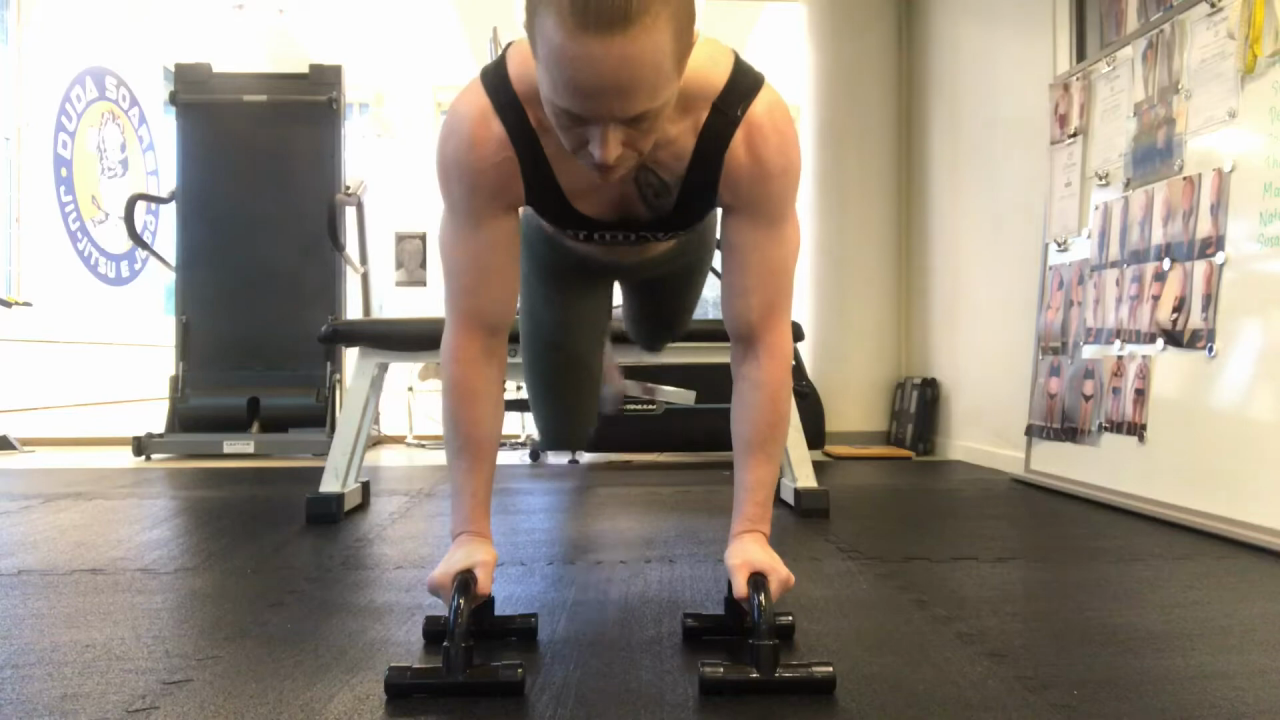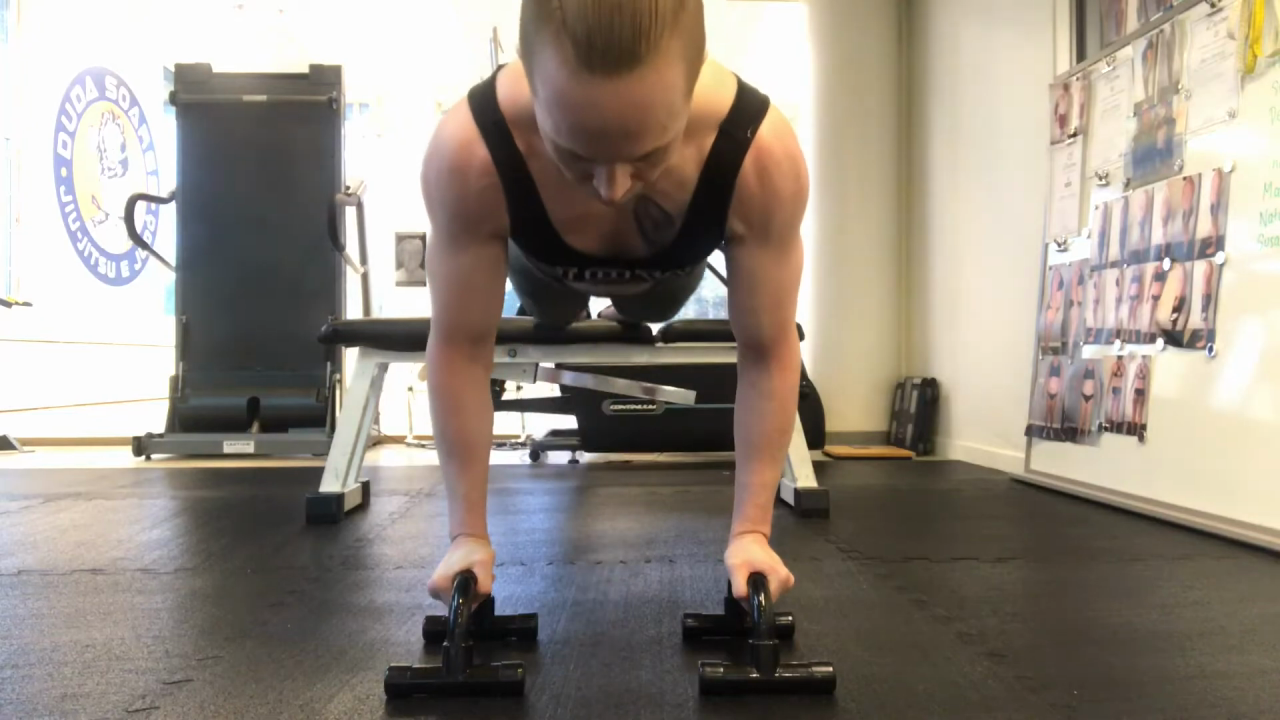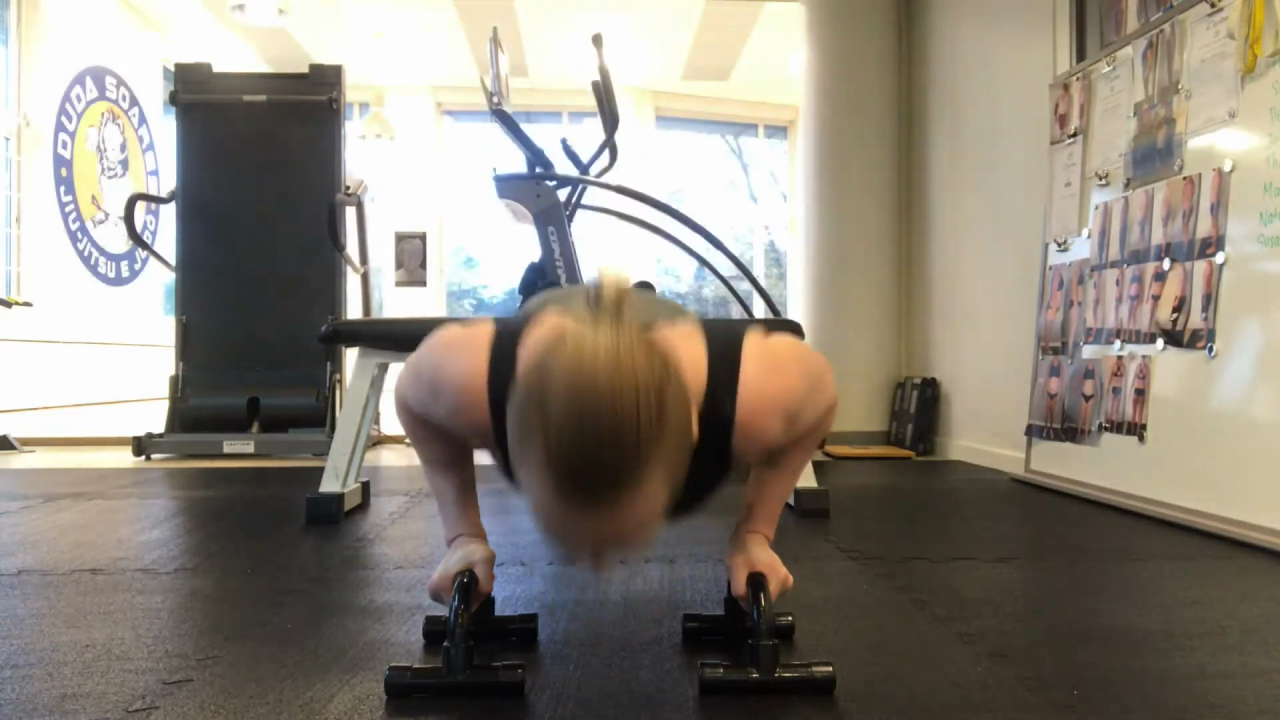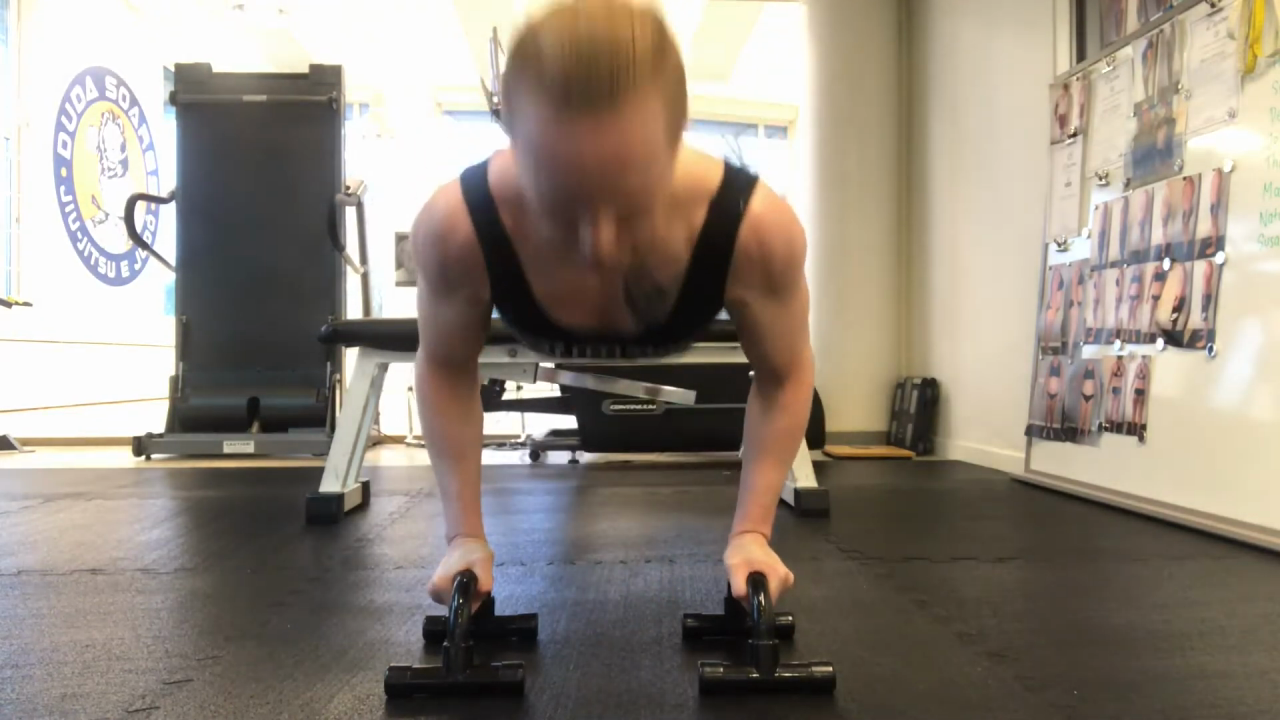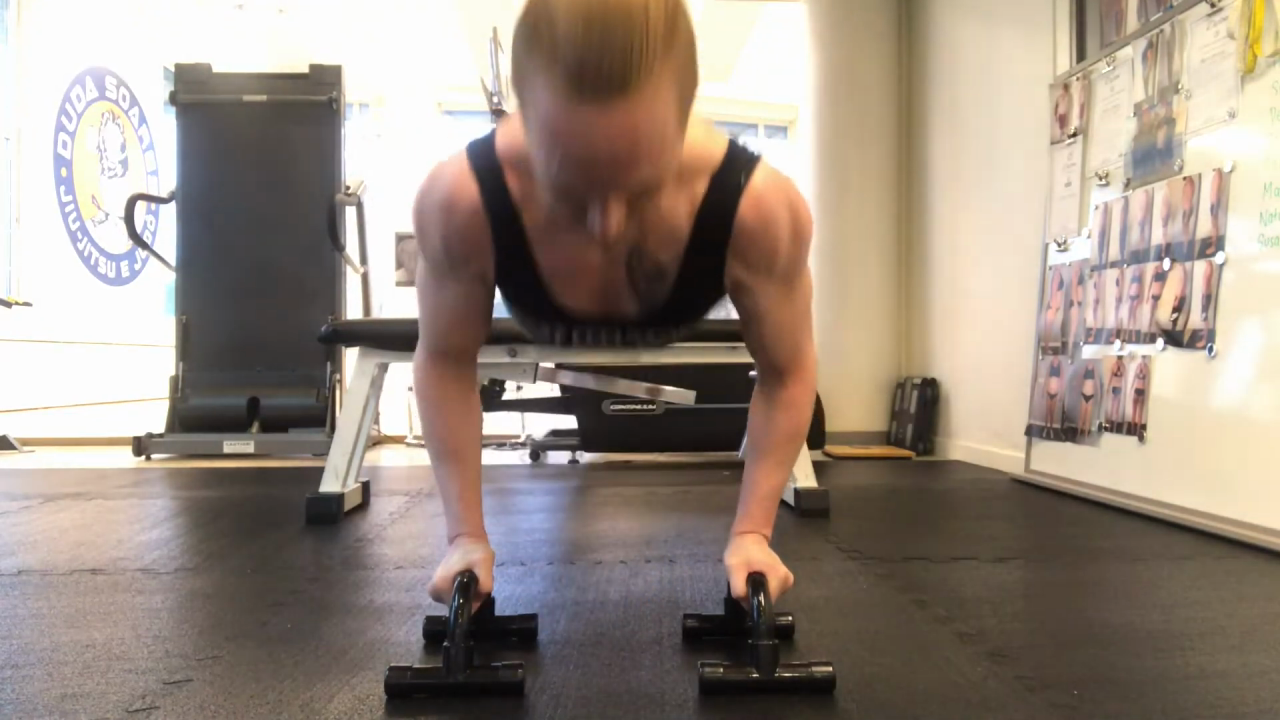
dt=1s
person 1, frame 1
left shoulder: (753, 129)
right shoulder: (483, 129)
left elbow: (760, 340)
right elbow: (476, 337)
left wrist: (751, 529)
right wrist: (470, 531)
left hip: (675, 243)
right hip: (560, 245)
left knee: (655, 338)
right knee: (564, 433)
person 1, frame 2
left shoulder: (760, 154)
right shoulder: (468, 151)
left elbow: (768, 353)
right elbow: (460, 347)
left wrist: (750, 531)
right wrist: (467, 535)
left hip: (665, 268)
right hip: (546, 260)
left knee: (646, 315)
right knee: (551, 316)
person 1, frame 3
left shoulder: (751, 394)
right shoulder: (473, 380)
left elbow: (822, 396)
right elbow: (411, 397)
left wrist: (755, 533)
right wrist: (463, 535)
left ankle: (644, 304)
right ankle: (545, 292)
person 1, frame 4
left shoulder: (755, 226)
right shoulder: (457, 224)
left elbow: (783, 374)
right elbow: (445, 367)
left wrist: (751, 532)
right wrist: (464, 536)
left hip: (665, 328)
person 1, frame 5
left shoulder: (759, 210)
right shoulder: (462, 197)
left elbow: (787, 372)
right elbow: (444, 361)
left wrist: (752, 532)
right wrist: (466, 535)
right knee: (547, 333)
